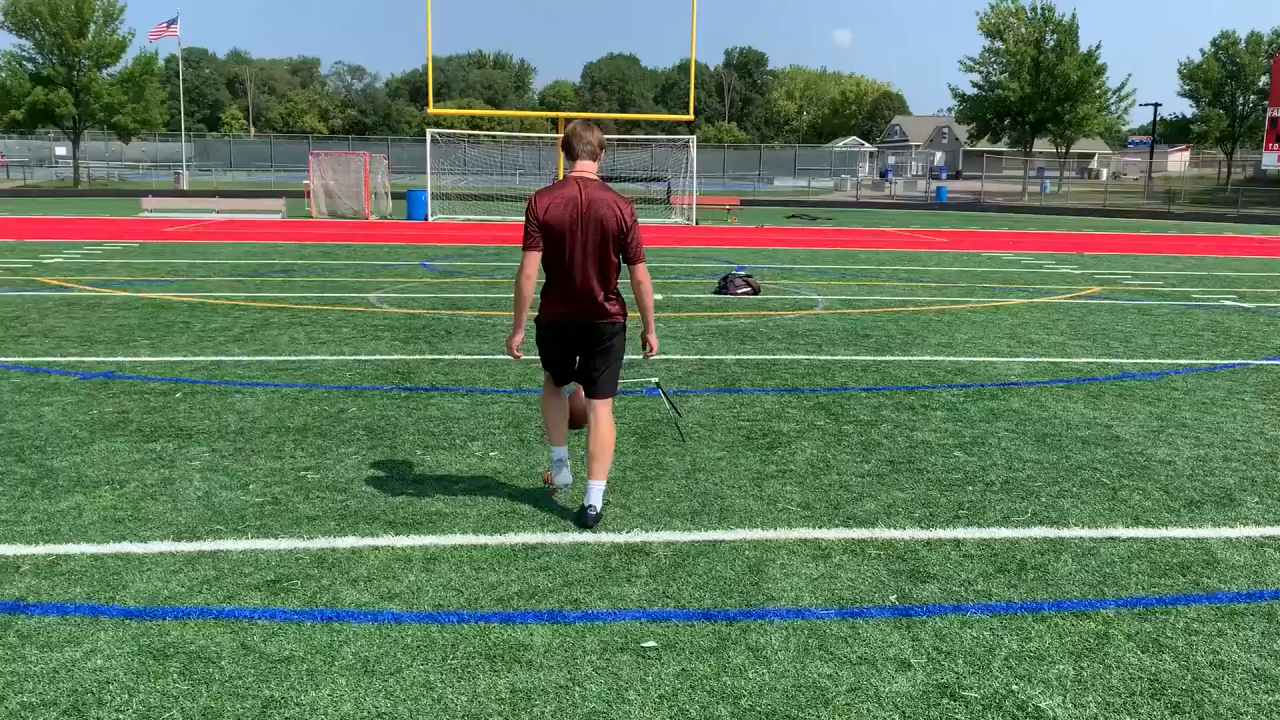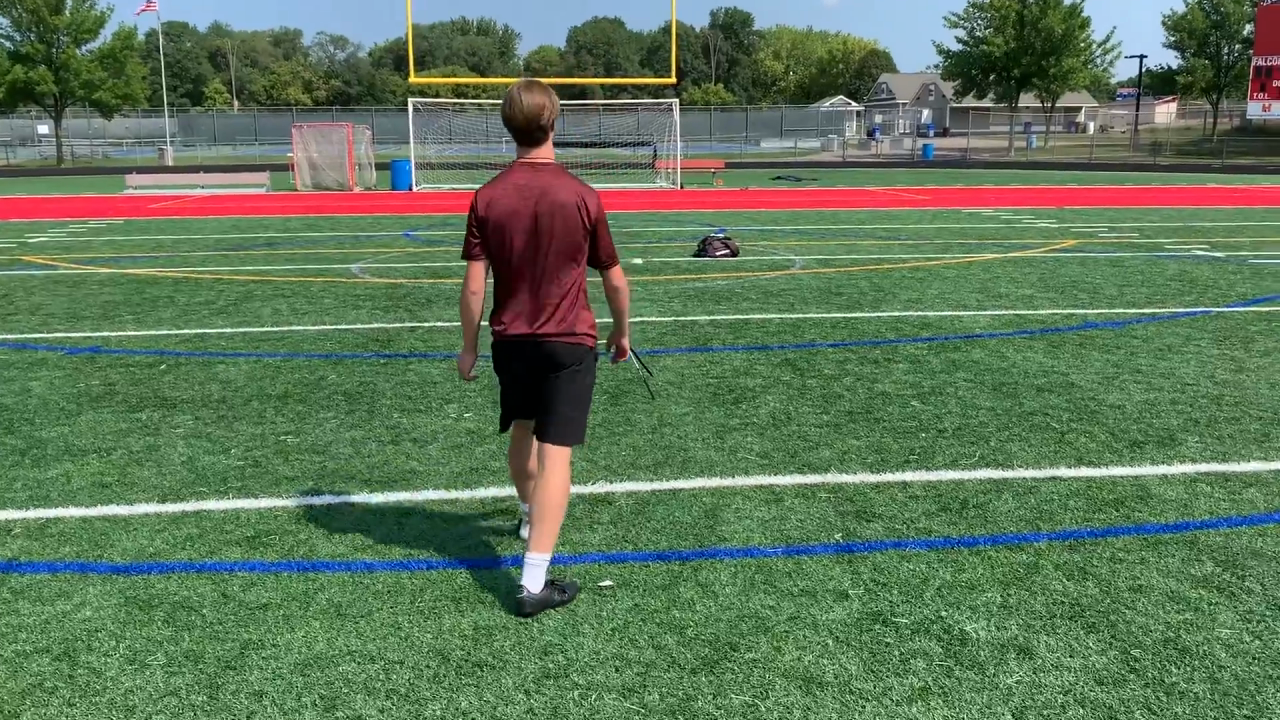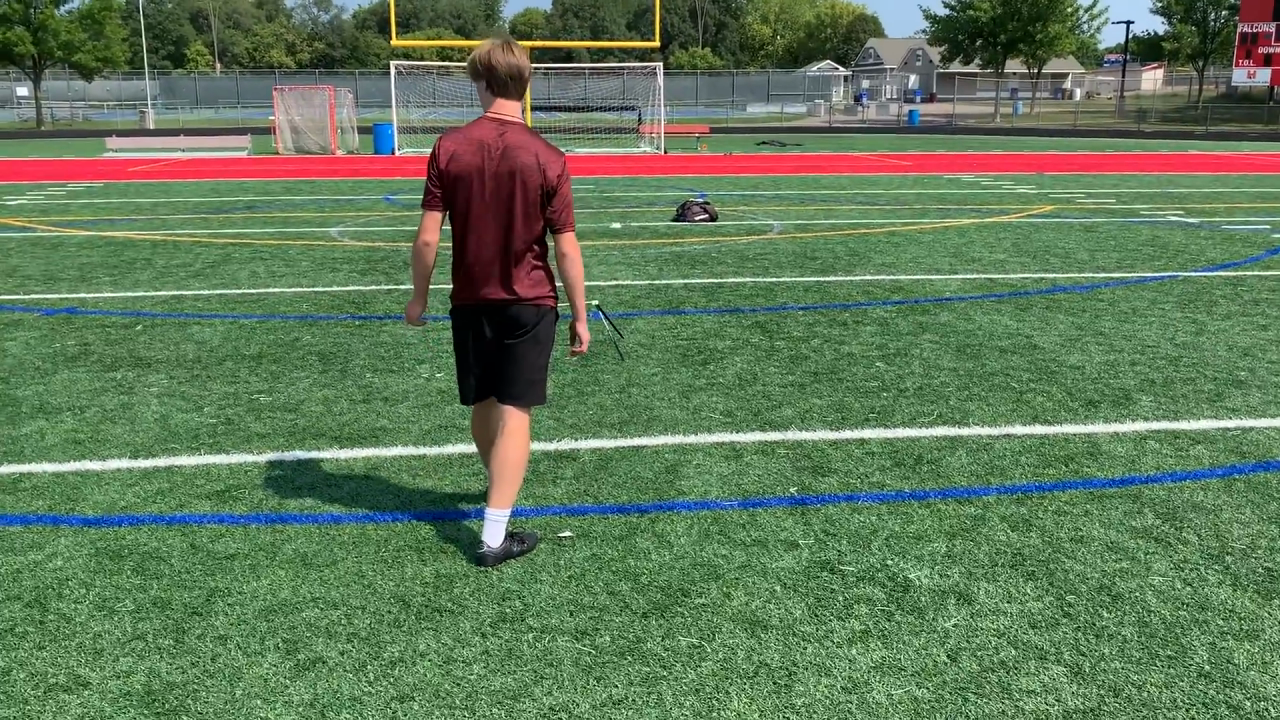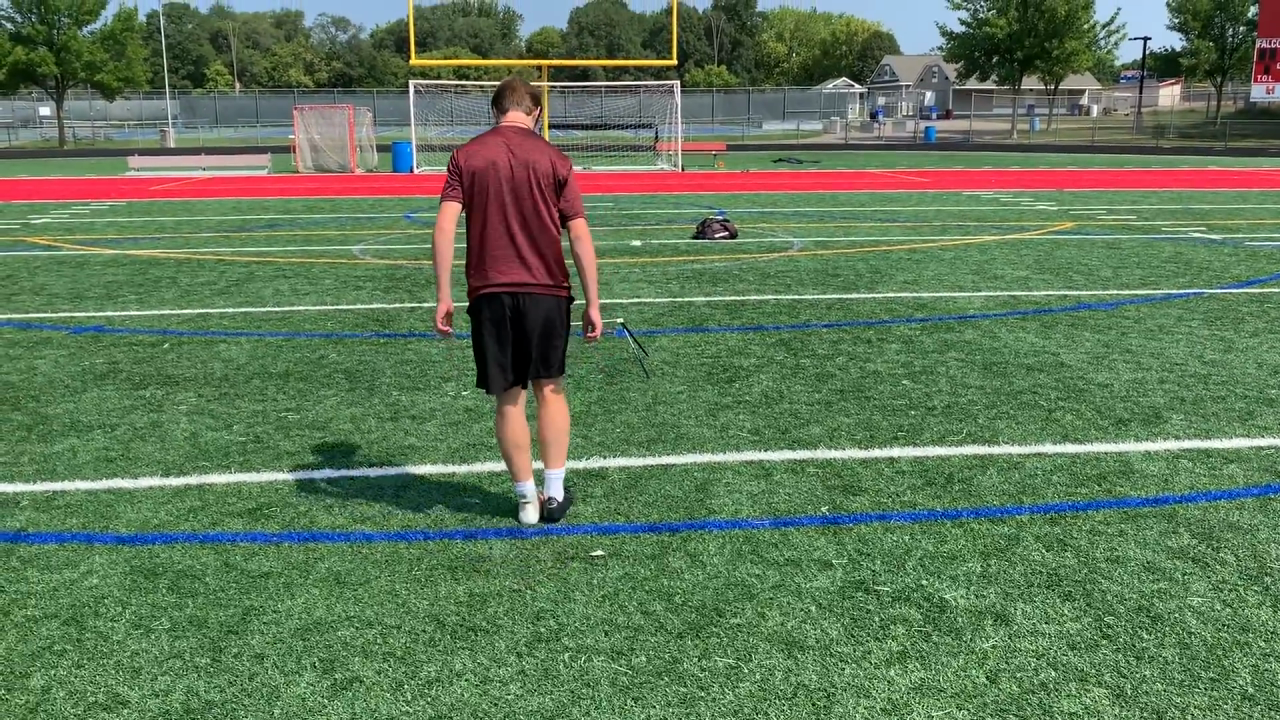
dt=1s
person 1, frame 1
left shoulder: (542, 202)
right shoulder: (620, 206)
left elbow: (528, 272)
right elbow: (639, 276)
left wrist: (518, 327)
right wrist: (649, 328)
left hip: (555, 318)
right hip: (605, 320)
left knee: (554, 384)
right knee: (600, 406)
left ankle: (560, 466)
right ankle: (594, 501)
person 1, frame 2
left shoulder: (487, 197)
right shoulder: (582, 197)
left elbow: (474, 285)
right elbow: (615, 279)
left wrist: (468, 348)
right wrist: (622, 331)
left hip: (511, 340)
right hip: (569, 341)
left knee: (522, 429)
right knee: (556, 453)
left ankle: (531, 516)
right ankle: (533, 582)
person 1, frame 3
left shoulder: (449, 147)
right shoulder: (547, 158)
left elbow: (427, 236)
right elbow: (566, 248)
left wrist: (419, 296)
right wrist: (579, 315)
left hip: (470, 302)
right hip: (529, 304)
left knee: (484, 404)
right knee: (513, 414)
left ankle: (497, 490)
right ankle: (494, 536)
person 1, frame 4
left shoulder: (466, 155)
right shoulder: (553, 158)
left elbow: (444, 227)
right elbow: (579, 234)
left wrist: (443, 296)
right wrist: (593, 302)
left hip: (489, 293)
right hip: (546, 291)
left knee: (509, 398)
right knee: (550, 389)
left ankle: (527, 499)
right ankle: (553, 492)
